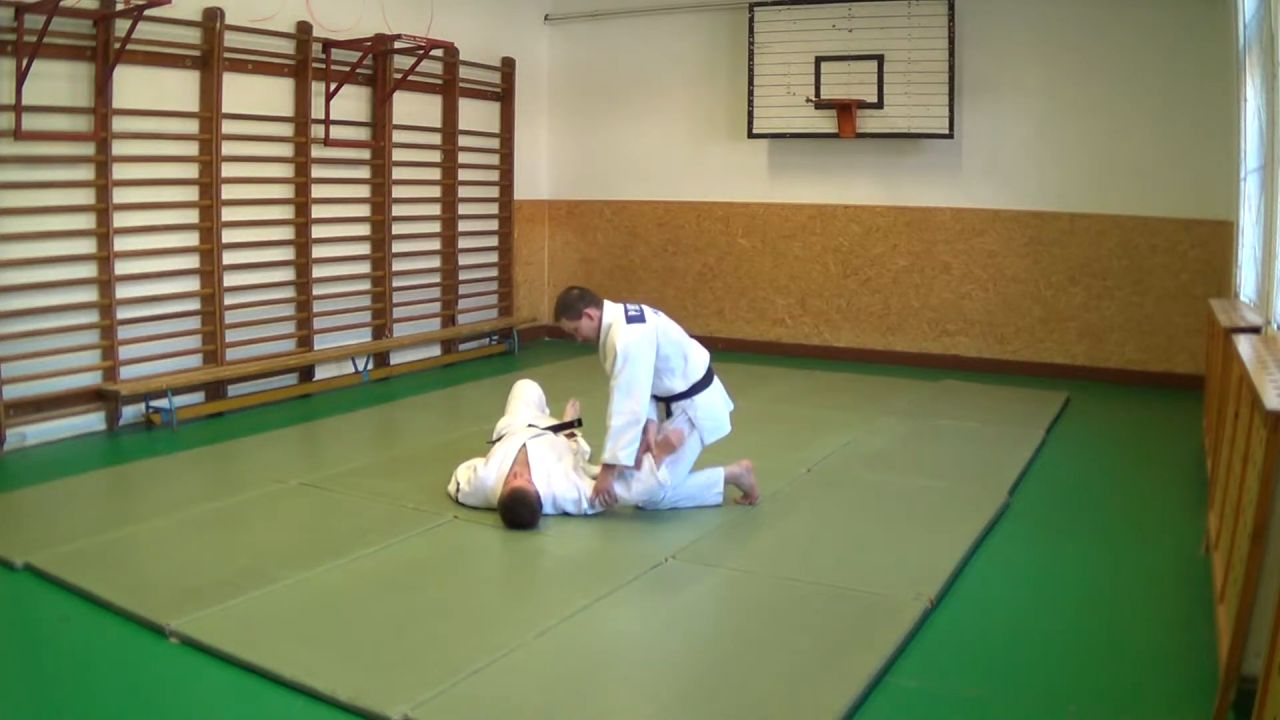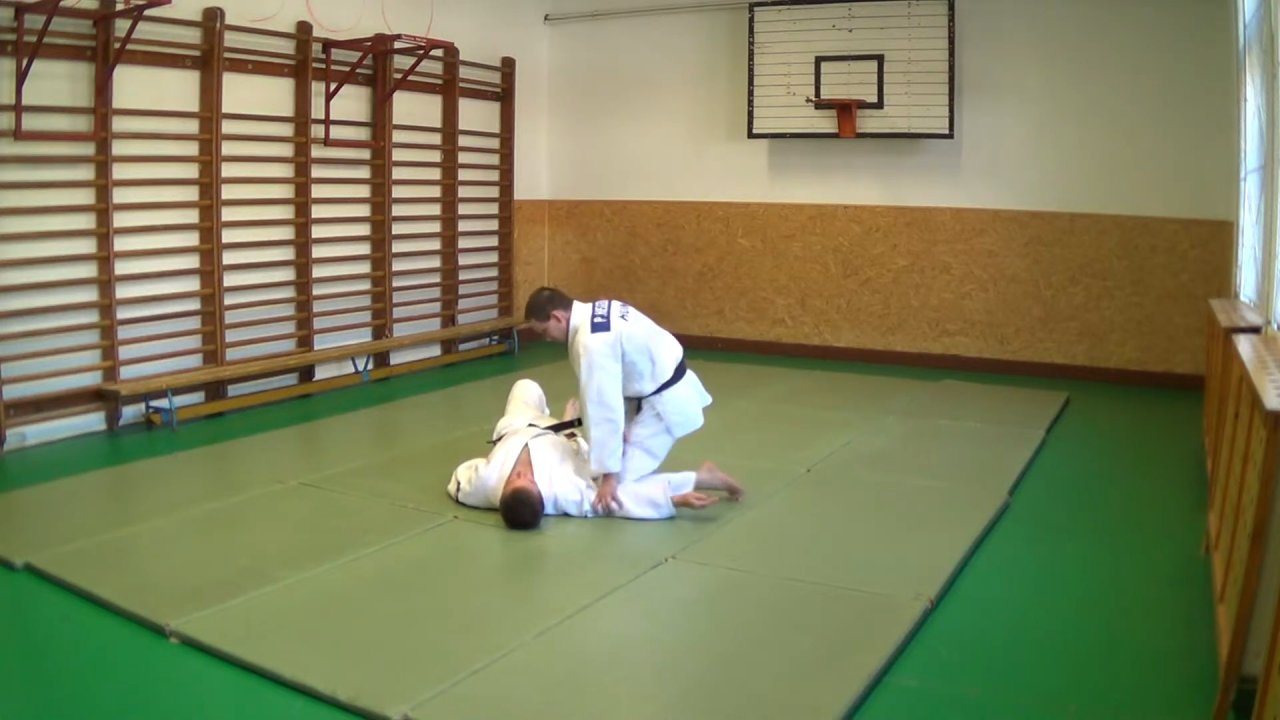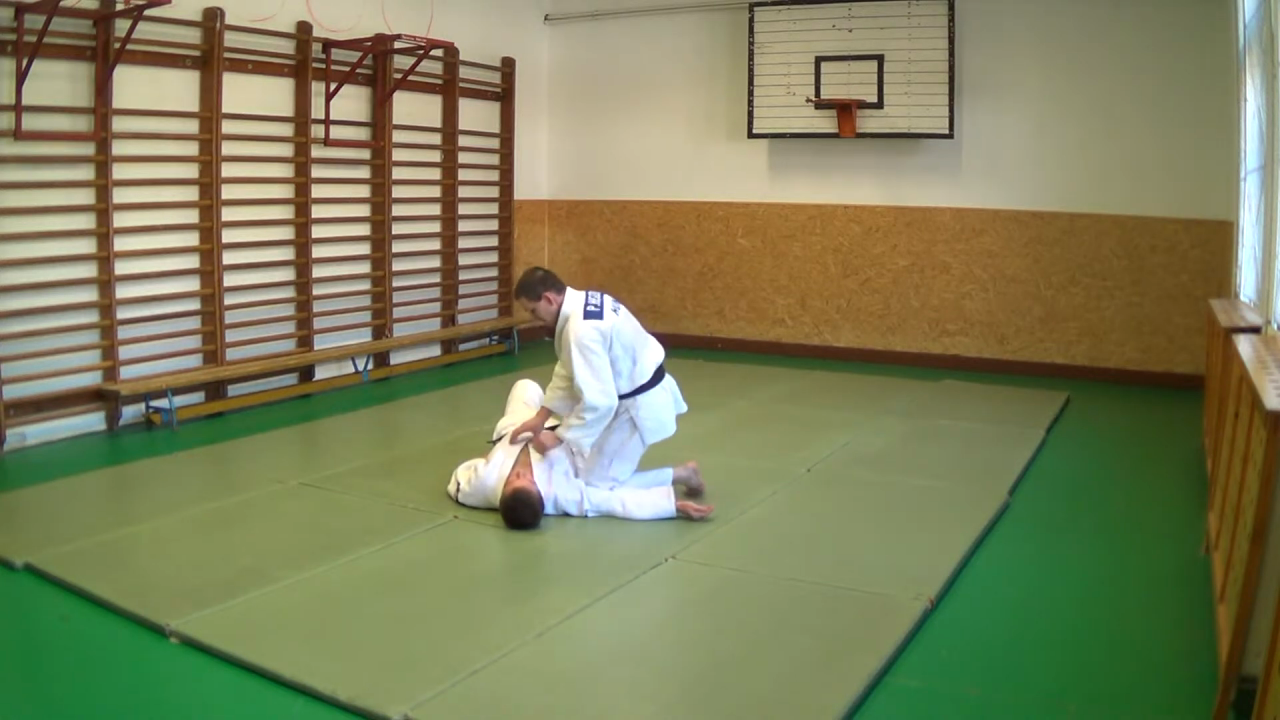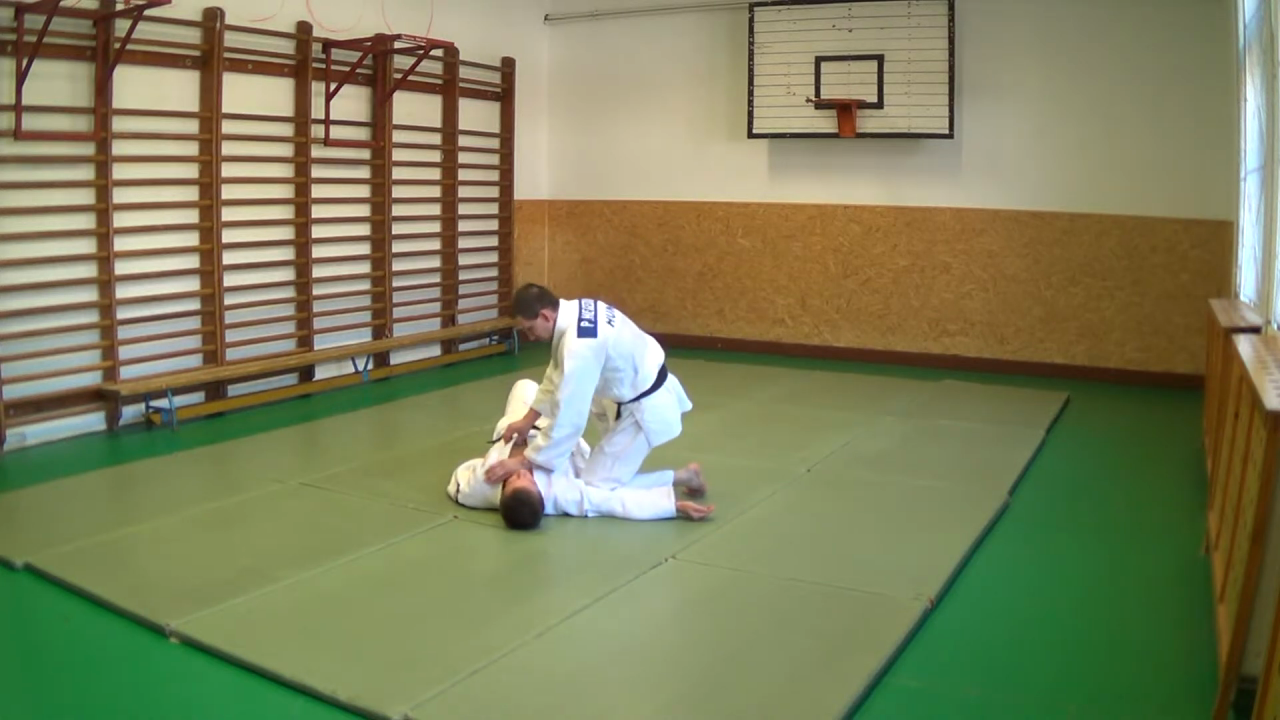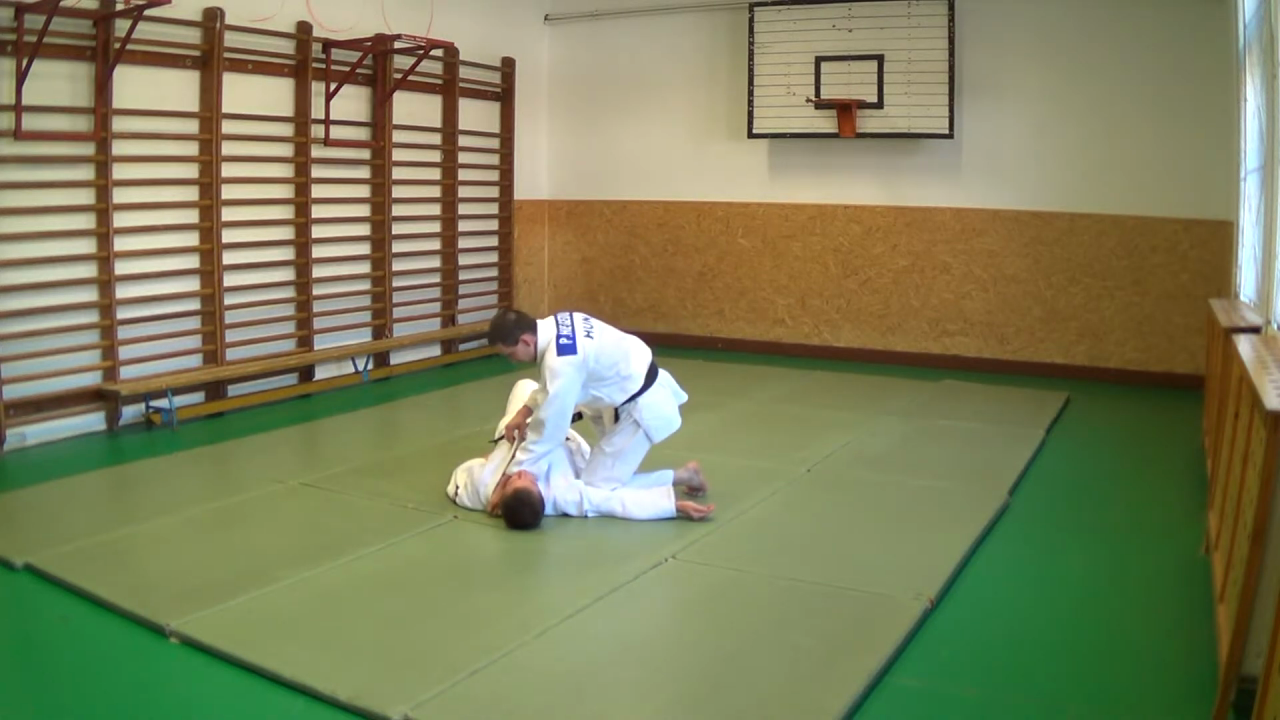
dt=0.5s
person 1, frame 1
left shoulder: (484, 483)
right shoulder: (569, 496)
left elbow: (460, 481)
right elbow: (626, 490)
right wrist: (657, 456)
left knee: (526, 387)
person 1, frame 2
left shoulder: (482, 485)
right shoulder: (564, 495)
left elbow: (458, 481)
right elbow: (620, 497)
right wrist: (677, 499)
right hip: (558, 443)
left knee: (525, 386)
person 1, frame 3
left shoulder: (482, 486)
right shoulder: (559, 496)
left elbow: (458, 480)
right elbow: (618, 500)
right wrist: (676, 504)
left knee: (526, 387)
person 1, frame 4
left shoulder: (478, 490)
right shoulder: (558, 495)
left elbow: (458, 485)
right elbow: (619, 500)
right wrist: (676, 505)
left knee: (526, 386)
person 1, frame 5
left shoulder: (479, 490)
right shoulder: (559, 496)
left elbow: (458, 481)
right elbow: (618, 500)
right wrist: (677, 505)
left knee: (527, 386)
person 2, frame 1
left shoulder: (628, 337)
right shoulder: (622, 315)
left elbow: (629, 406)
right elbow: (637, 387)
left wrist: (608, 468)
right wrist: (649, 427)
left hip: (693, 407)
right hip: (680, 395)
left ankle: (734, 474)
person 2, frame 2
left shoulder: (591, 343)
right shoulder: (598, 309)
left elbow: (603, 410)
left wrist: (608, 477)
right wrist: (622, 424)
left hip: (665, 402)
right hip: (670, 387)
left knee: (624, 478)
person 2, frame 3
left shoulder: (581, 330)
right shoulder: (584, 302)
left elbow: (599, 401)
right elbow: (568, 372)
left wrist: (558, 437)
right wrist: (540, 417)
left hip: (641, 406)
right hip: (648, 394)
left knee: (597, 487)
person 2, frame 4
left shoulder: (579, 346)
right shoulder: (576, 309)
left elbow: (567, 417)
right elbow: (558, 375)
left wrist: (523, 462)
right wrist: (527, 419)
left hip: (646, 409)
right hip: (651, 395)
left knee: (596, 487)
person 2, frame 5
left shoulder: (561, 362)
right shoulder: (554, 324)
left elbow: (547, 430)
right wrist: (523, 415)
left hip: (644, 407)
left knee: (596, 488)
